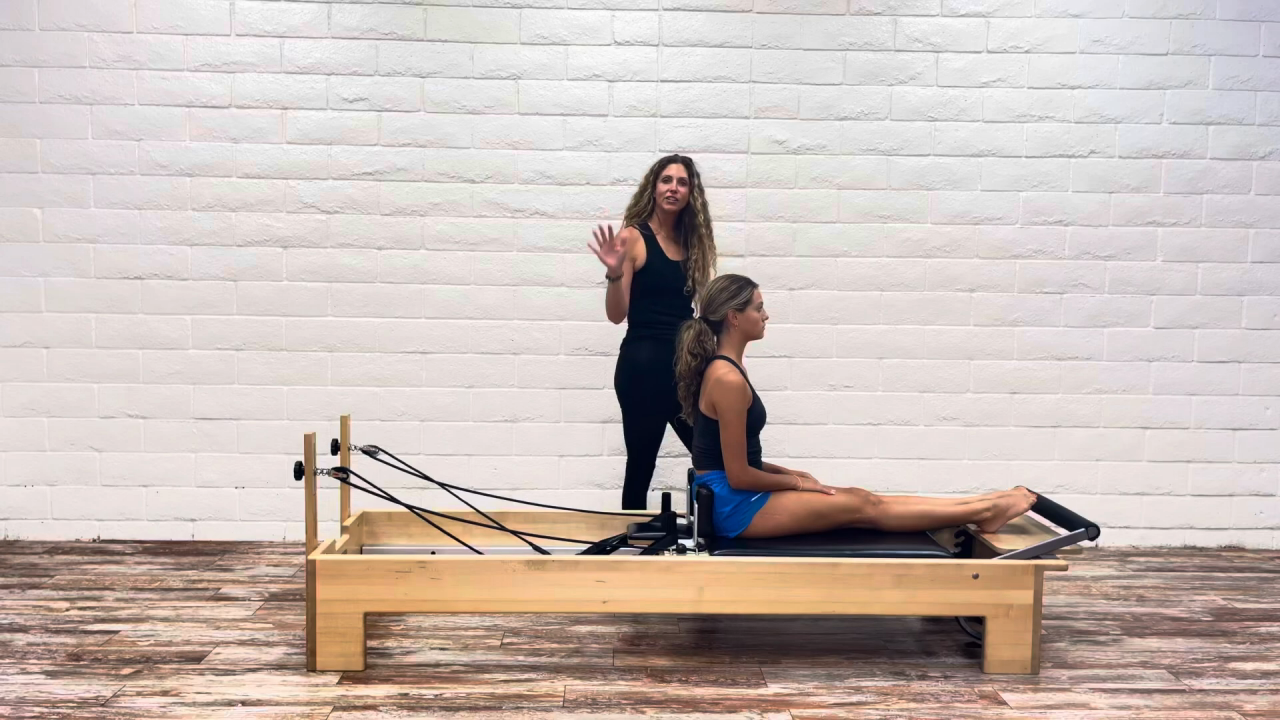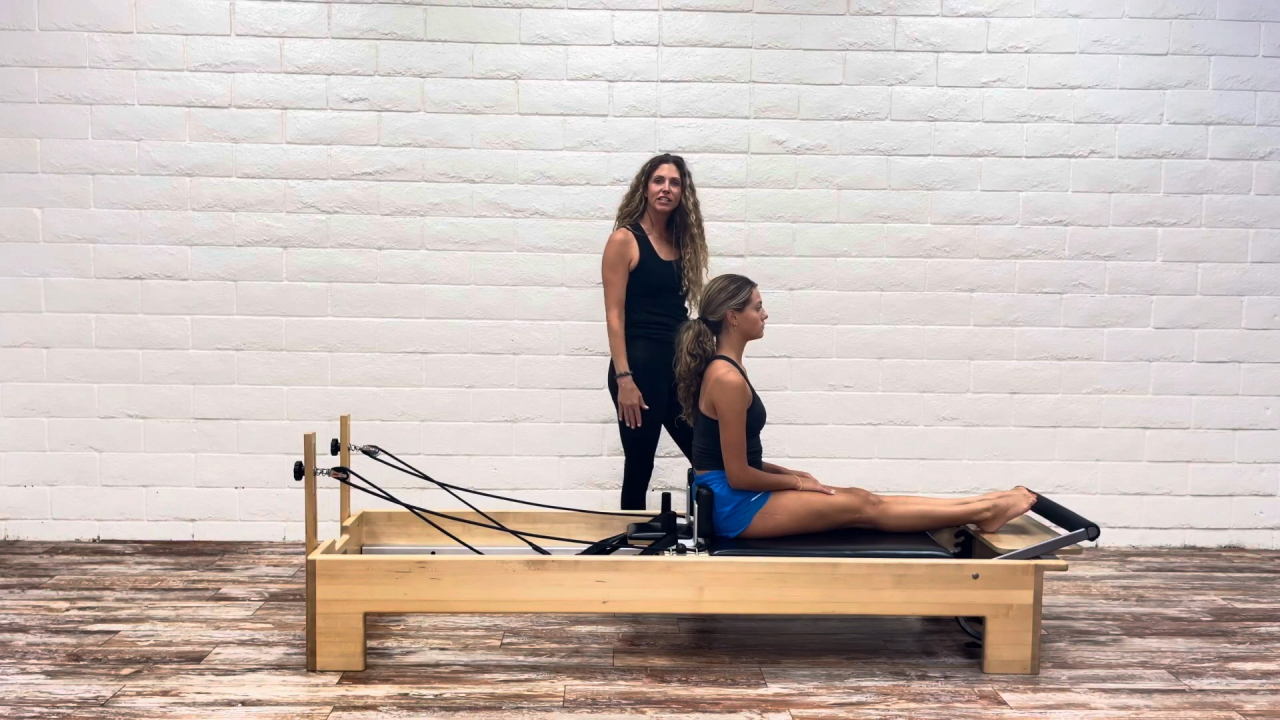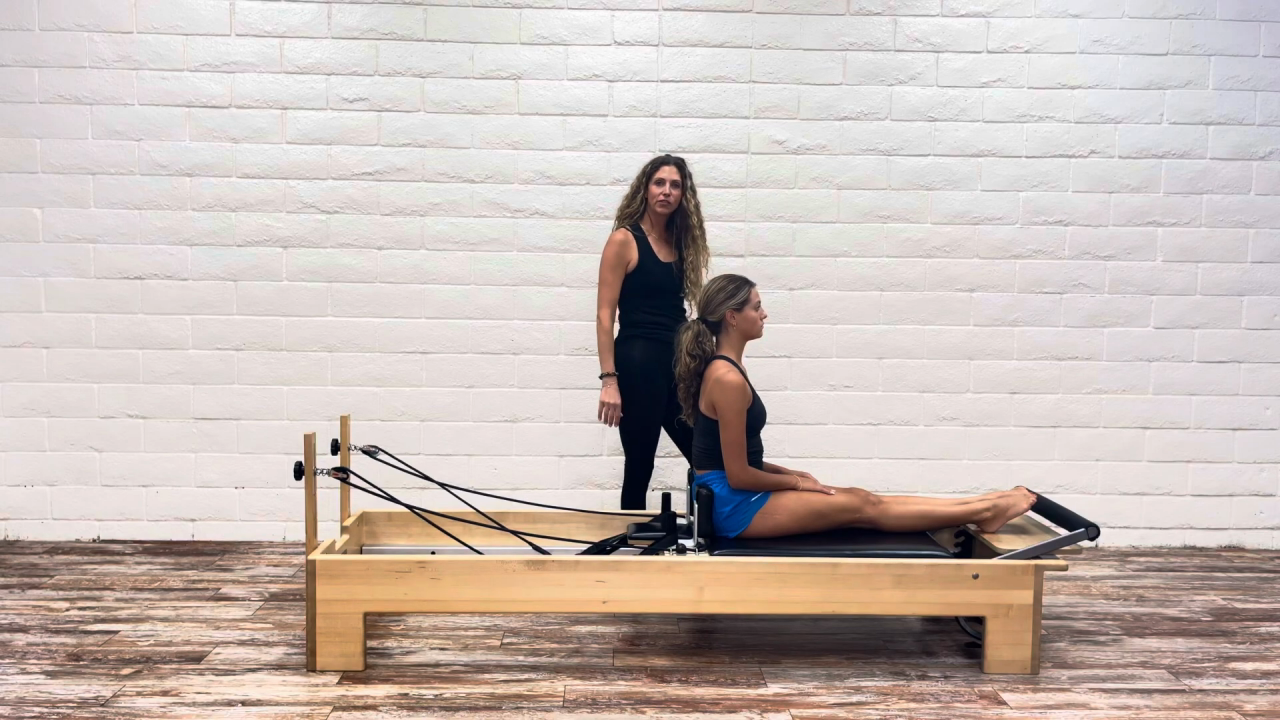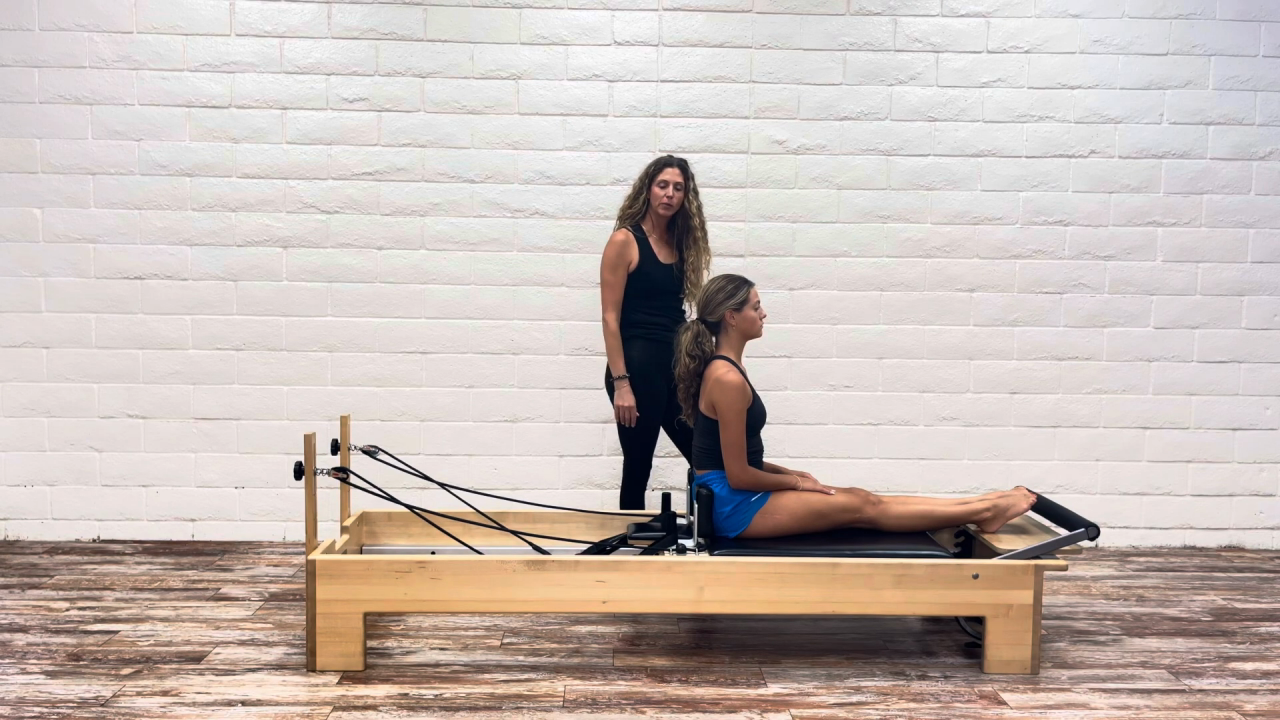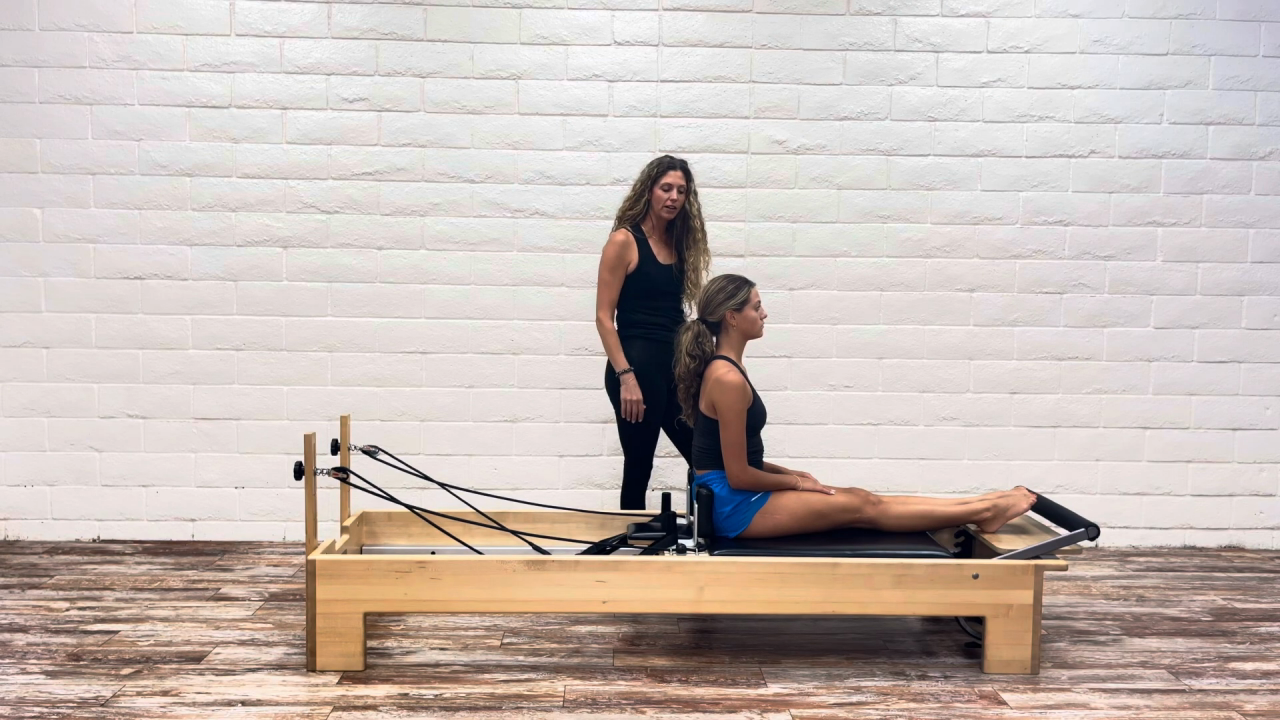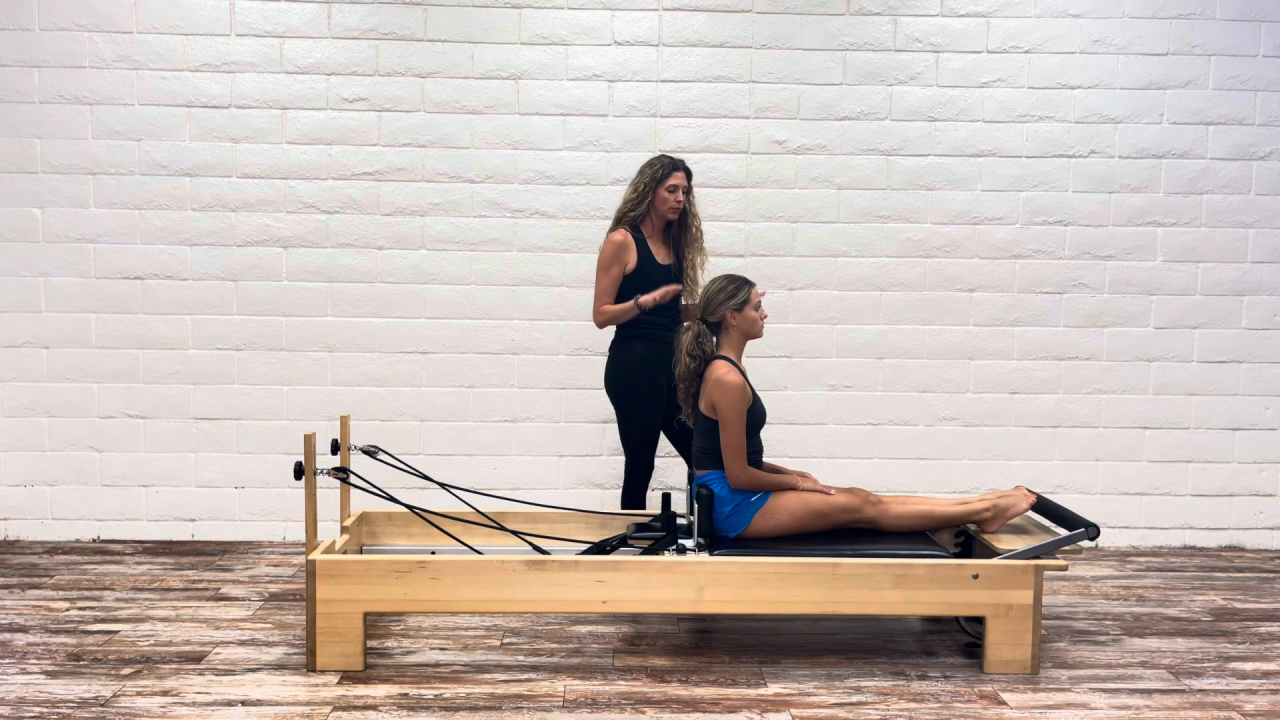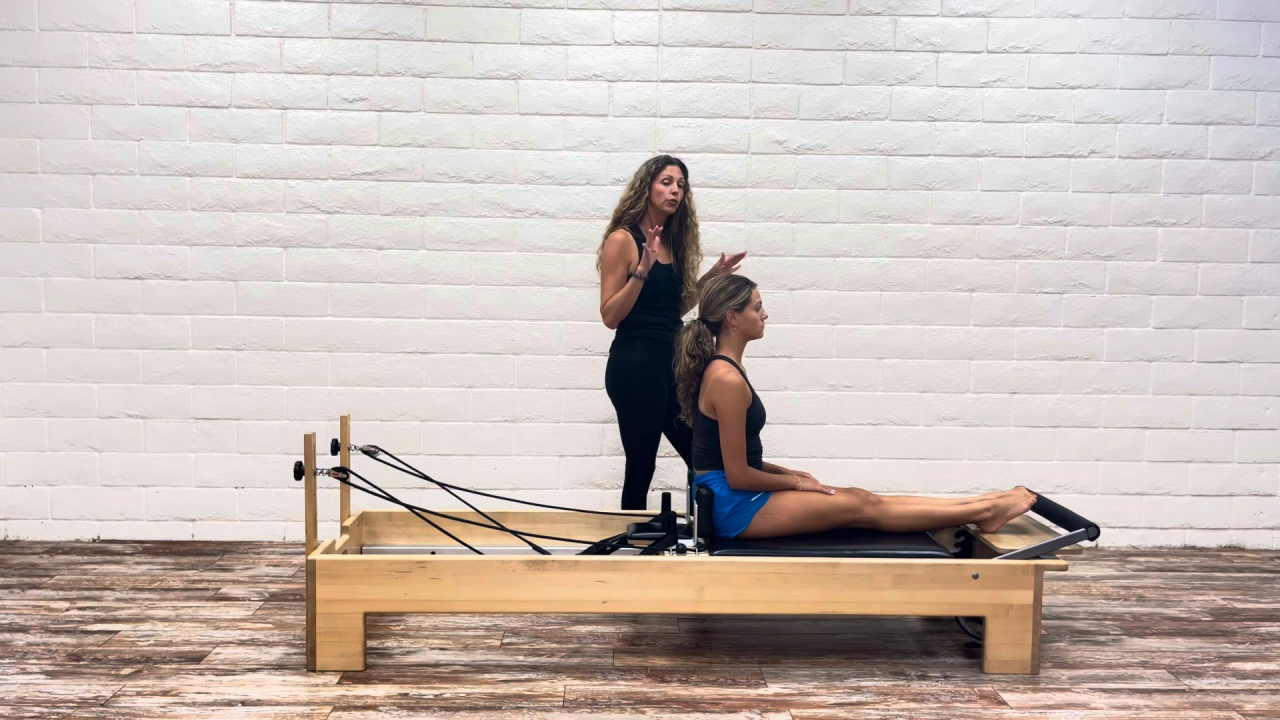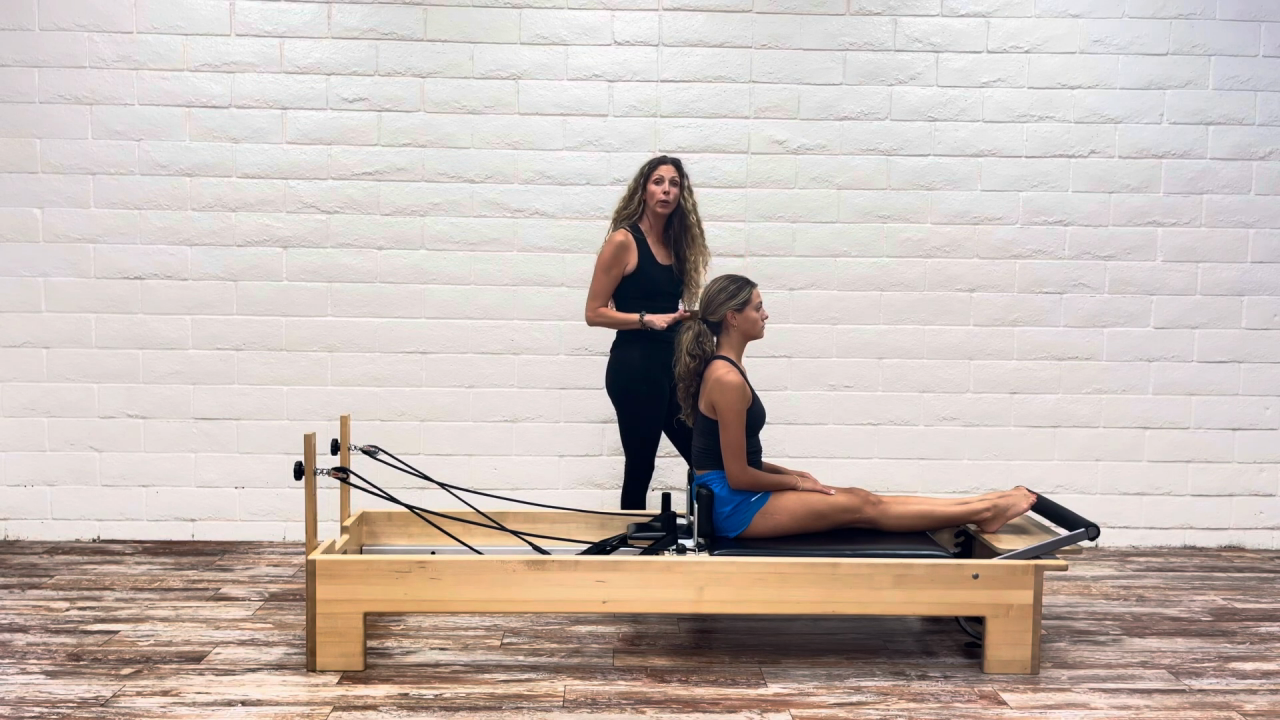
dt=0.3s
person 1, frame 1
left shoulder: (724, 367)
right shoulder: (729, 380)
right elbow: (739, 475)
left wrist: (787, 473)
right wrist: (796, 483)
left hip: (732, 494)
right hip: (733, 504)
left knee: (860, 497)
right knee: (862, 507)
left ankle: (979, 504)
right ankle: (983, 512)
person 1, frame 2
left shoulder: (724, 368)
right shoulder: (728, 379)
right elbow: (739, 475)
left wrist: (788, 474)
right wrist: (795, 482)
left hip: (731, 493)
right hip: (733, 504)
left knee: (857, 497)
right knee: (862, 507)
left ankle: (980, 506)
right ankle: (982, 513)
person 1, frame 3
left shoulder: (723, 368)
right shoulder: (728, 379)
right elbow: (738, 474)
left wrist: (787, 473)
right wrist: (795, 482)
left hip: (732, 494)
right hip: (733, 504)
left knee: (858, 497)
right knee: (862, 507)
left ankle: (980, 504)
right ankle: (982, 513)
person 1, frame 4
left shoulder: (724, 368)
right shoulder: (728, 380)
right elbow: (739, 475)
left wrist: (788, 474)
right wrist: (795, 482)
left hip: (732, 494)
right hip: (733, 504)
left knee: (858, 497)
right knee: (861, 507)
left ankle: (980, 505)
right ankle: (982, 513)
person 1, frame 5
left shoulder: (723, 368)
right shoulder: (728, 380)
right elbow: (738, 474)
left wrist: (787, 473)
right wrist: (795, 482)
left hip: (731, 494)
right hip: (733, 504)
left knee: (860, 497)
right knee: (862, 507)
left ankle: (979, 504)
right ankle: (983, 512)
person 1, frame 6
left shoulder: (724, 368)
right shoulder: (728, 380)
right elbow: (739, 475)
left wrist: (788, 474)
right wrist: (796, 483)
left hip: (732, 494)
right hip: (733, 504)
left knee: (858, 498)
right knee: (861, 507)
left ankle: (979, 505)
right ankle: (982, 513)
person 1, frame 7
left shoulder: (723, 369)
right shoulder: (727, 380)
right elbow: (739, 475)
left wrist: (788, 473)
right wrist: (795, 482)
left hip: (730, 493)
right hip: (732, 504)
left knee: (858, 496)
right knee: (862, 507)
left ankle: (980, 505)
right ankle: (982, 513)
person 1, frame 8
left shoulder: (723, 368)
right shoulder: (727, 380)
right elbow: (738, 475)
left wrist: (788, 474)
right wrist: (795, 483)
left hip: (731, 494)
right hip: (733, 505)
left knee: (858, 497)
right knee: (861, 507)
left ankle: (979, 505)
right ankle: (982, 512)
person 2, frame 1
left shoulder: (691, 241)
right shoulder: (632, 238)
right elbow: (618, 312)
right wrist: (614, 271)
right hip: (644, 362)
right knee: (641, 466)
person 2, frame 2
left shoulder: (682, 240)
right shoulder: (624, 239)
right elbow: (615, 313)
right wrist: (623, 377)
left hip: (679, 361)
right hip: (641, 361)
right knee: (639, 466)
person 2, frame 3
left shoulder: (680, 241)
right shoulder: (623, 240)
right elbow: (605, 315)
right wrist: (609, 380)
left hip: (677, 361)
right hip: (638, 362)
right knee: (639, 467)
person 2, frame 4
left shoulder: (680, 242)
right shoulder: (624, 241)
right elbow: (610, 318)
right wrist: (620, 382)
left hip: (676, 362)
right hip: (639, 363)
right knee: (638, 467)
person 2, frame 5
left shoulder: (678, 242)
right shoulder: (624, 241)
right elbow: (604, 317)
right wrist: (625, 377)
left hip: (675, 363)
right hip: (637, 367)
right knee: (639, 467)
person 2, frame 6
left shoulder: (675, 241)
right shoulder: (621, 241)
right elbow: (601, 314)
right wrist: (644, 302)
left hip: (672, 362)
right hip: (633, 364)
right knee: (640, 466)
person 2, frame 7
left shoulder: (673, 240)
right shoulder: (621, 239)
right elbow: (610, 316)
left wrist: (712, 275)
right wrist: (642, 271)
left hip: (671, 360)
right hip: (636, 363)
right knee: (641, 468)
person 2, frame 8
left shoulder: (673, 242)
right shoulder: (622, 241)
right elbow: (594, 313)
right wrist: (648, 319)
left hip: (672, 362)
right hip: (635, 364)
right knee: (640, 467)
